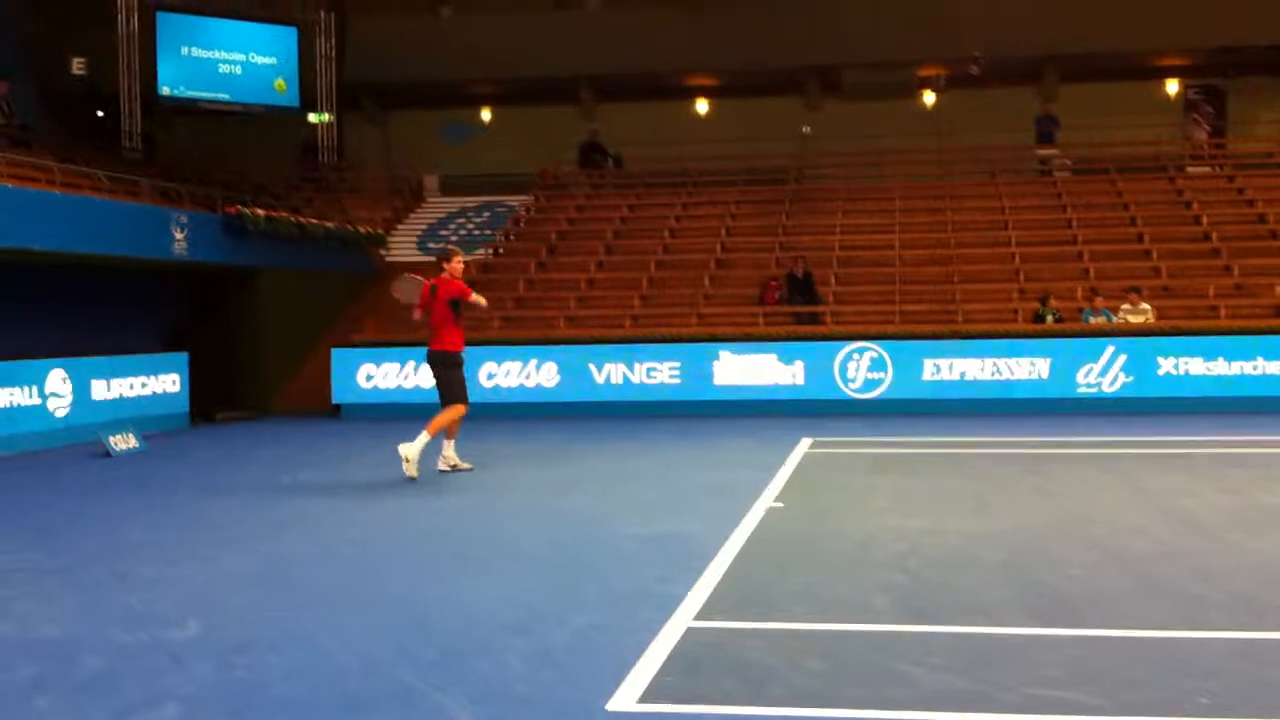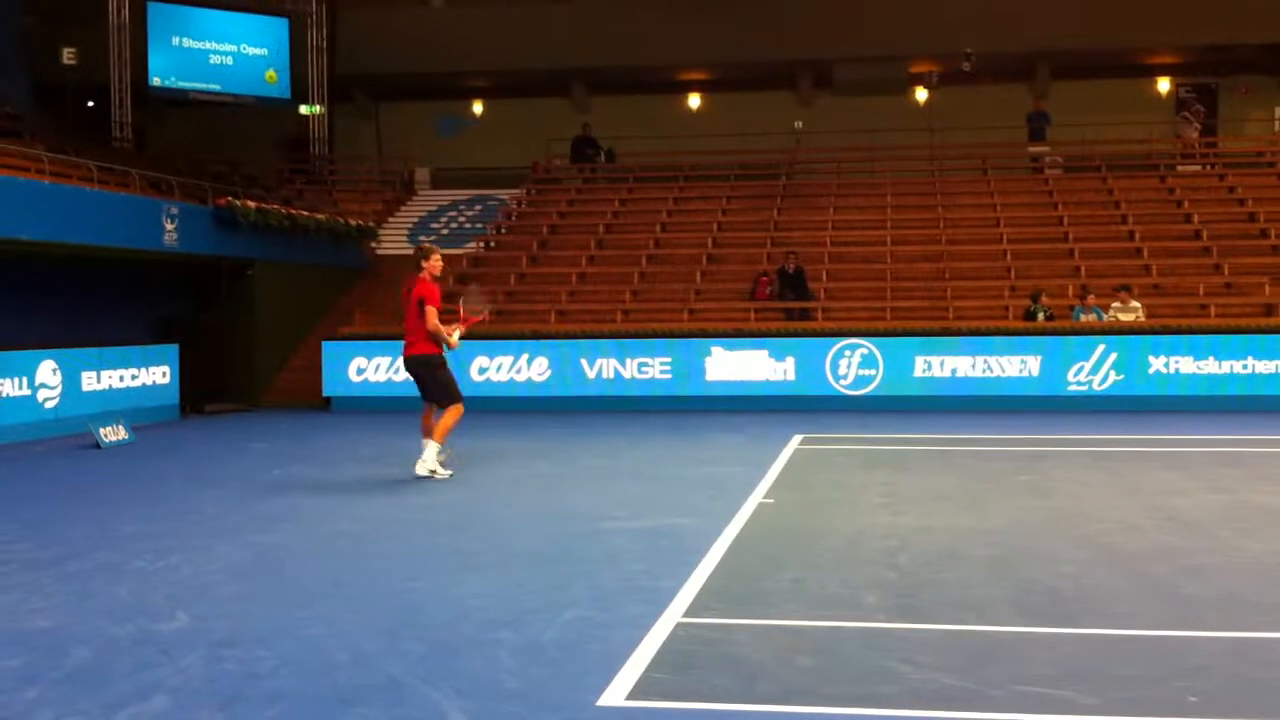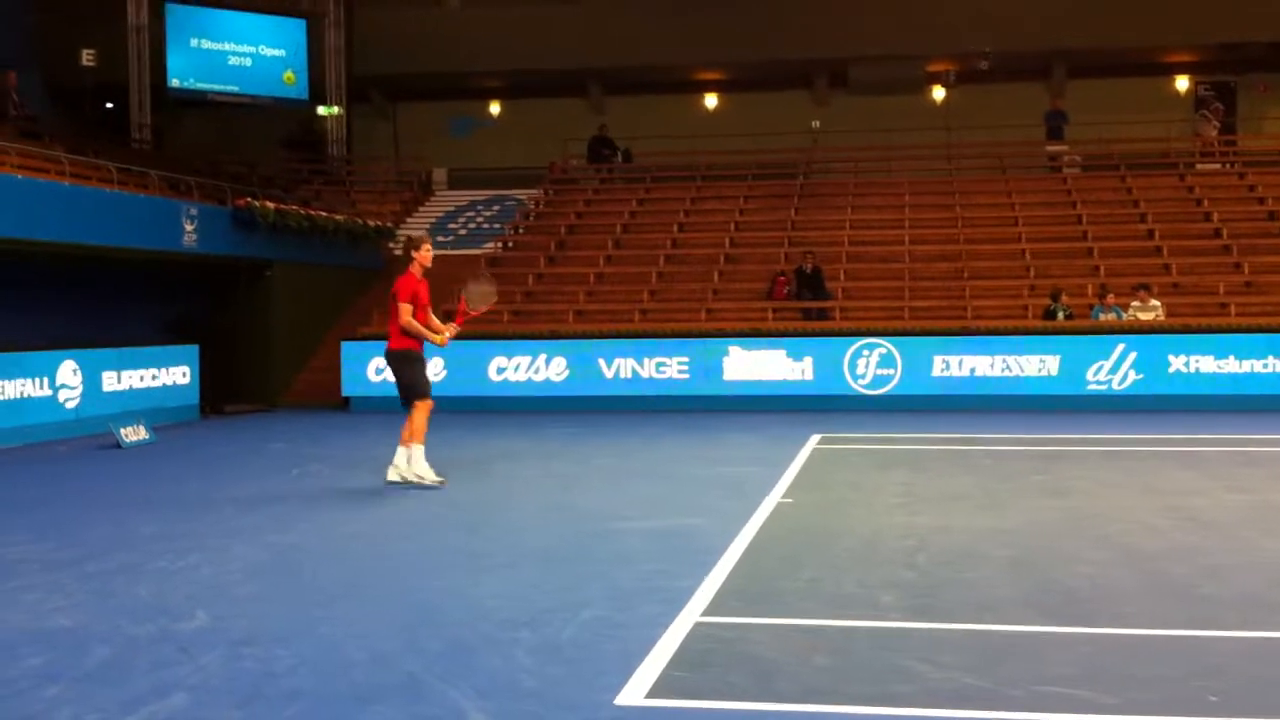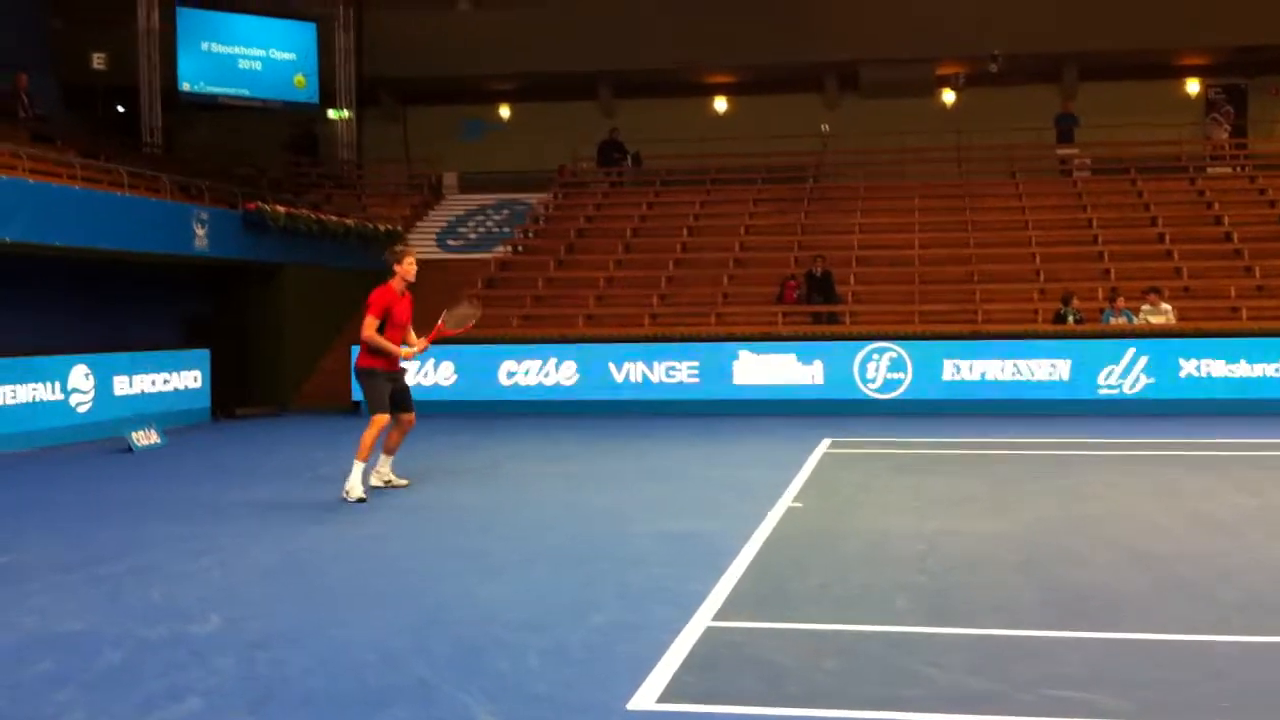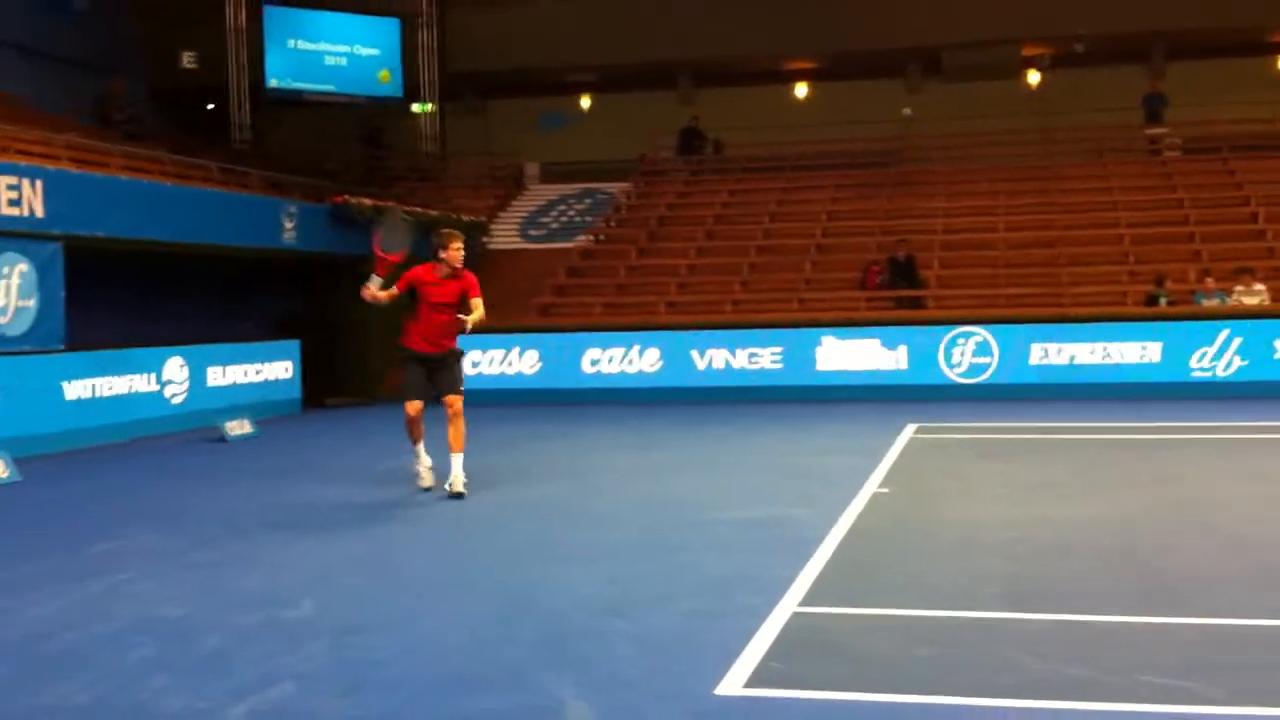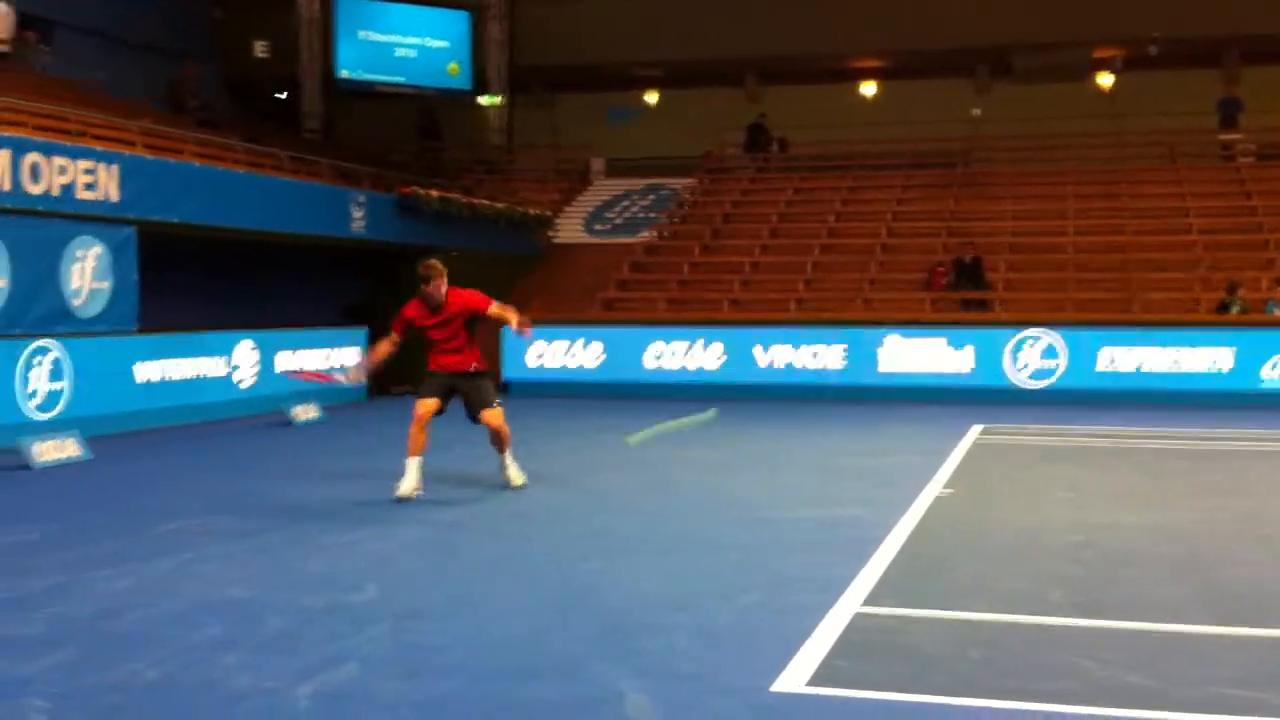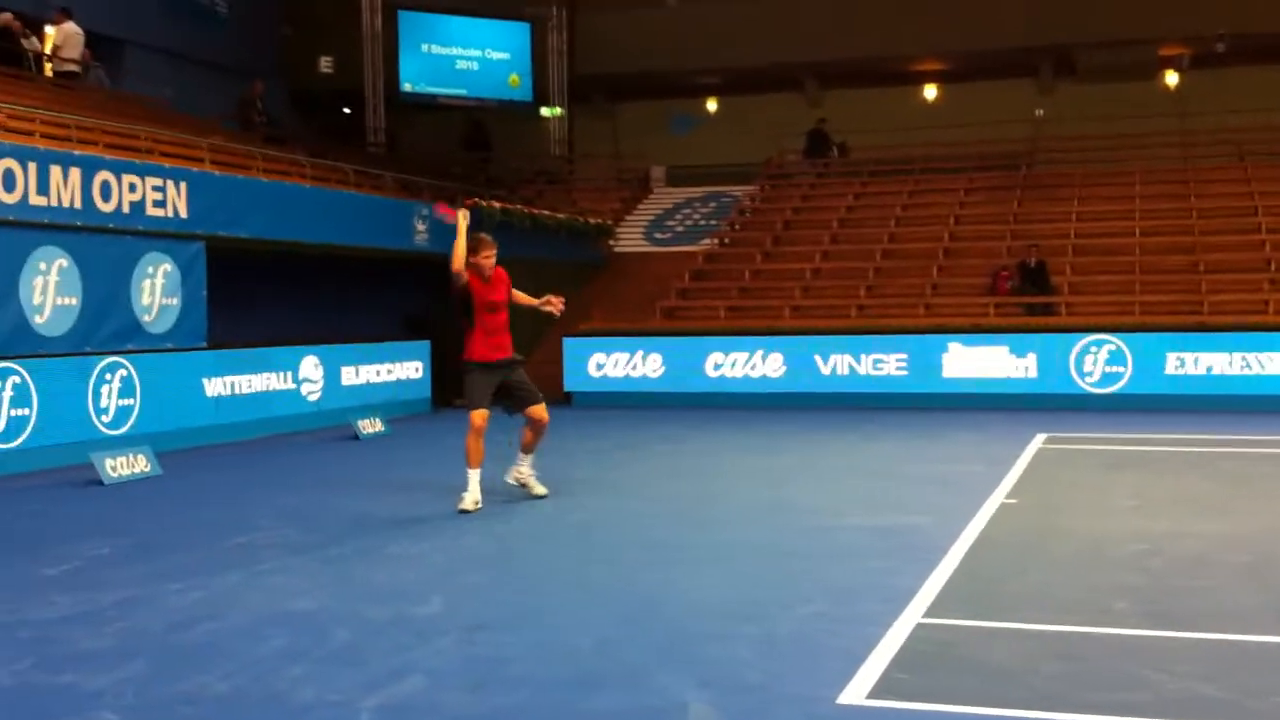
dt=0.4s
person 1, frame 1
left shoulder: (430, 287)
right shoulder: (455, 286)
left elbow: (417, 315)
right elbow: (482, 303)
right wrist: (470, 296)
left hip: (438, 353)
right hip: (446, 354)
left knee: (455, 405)
right knee: (457, 409)
left ankle: (448, 457)
right ankle: (413, 449)
person 1, frame 2
left shoulder: (413, 286)
right shoulder: (430, 288)
right elbow: (431, 325)
left wrist: (449, 331)
right wrist: (449, 341)
left hip: (412, 356)
right hip: (427, 356)
left knee: (432, 404)
right knee: (454, 408)
left ankle: (430, 453)
right ankle: (428, 462)
person 1, frame 3
left shoulder: (422, 283)
right shoulder: (406, 283)
left elbow: (427, 315)
right elbow: (405, 321)
left wrist: (444, 329)
right wrist: (433, 338)
left hip: (412, 353)
right hip: (402, 351)
left knee: (422, 408)
right knee: (423, 404)
left ankle: (400, 467)
right ankle: (418, 466)
person 1, frame 4
left shoulder: (407, 297)
right shoulder: (381, 296)
right elbow: (367, 334)
left wrist: (416, 343)
right wrist: (396, 350)
left hip: (393, 370)
right hip: (372, 369)
left knee: (407, 419)
right knee: (381, 420)
left ankle: (382, 471)
right ankle: (353, 481)
person 1, frame 5
left shoulder: (468, 279)
right shoulder: (418, 274)
left elbow: (479, 309)
right elbow: (390, 295)
left wrist: (473, 318)
right wrist: (373, 295)
left hip: (447, 353)
right hip: (416, 353)
left knee: (454, 408)
right knee: (412, 411)
left ankle: (456, 476)
right ankle: (422, 460)
person 1, frame 6
left shoulder: (464, 298)
right shoulder: (410, 312)
left elbow: (499, 311)
right elbow: (392, 342)
left wrist: (514, 320)
right wrist: (367, 365)
left hip: (471, 371)
right hip: (437, 372)
left knee: (496, 423)
right knee: (421, 412)
left ankle: (507, 464)
right ankle: (411, 478)
person 1, frame 7
left shoulder: (502, 275)
right shoulder: (465, 282)
right elbow: (455, 268)
left wrist: (539, 303)
right wrist: (462, 227)
left hip: (508, 361)
right hip: (478, 366)
left knee: (539, 419)
right knee: (478, 422)
left ankle: (522, 472)
right ankle: (473, 491)
